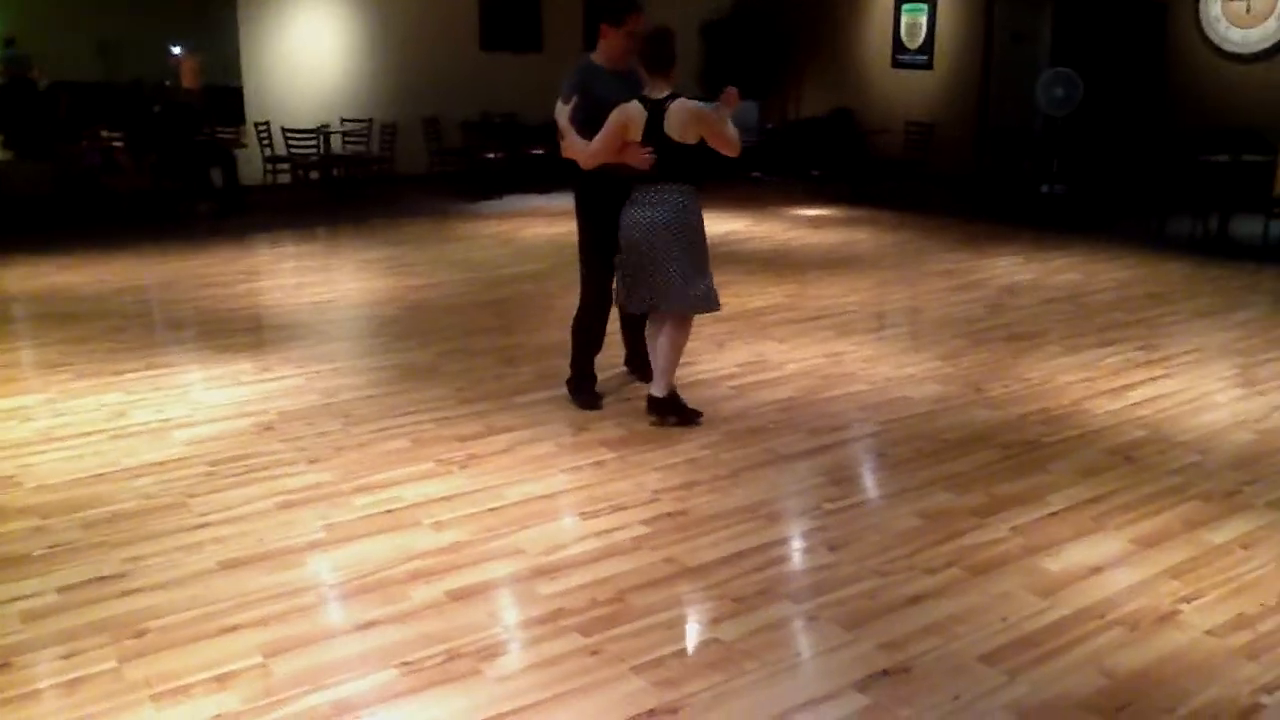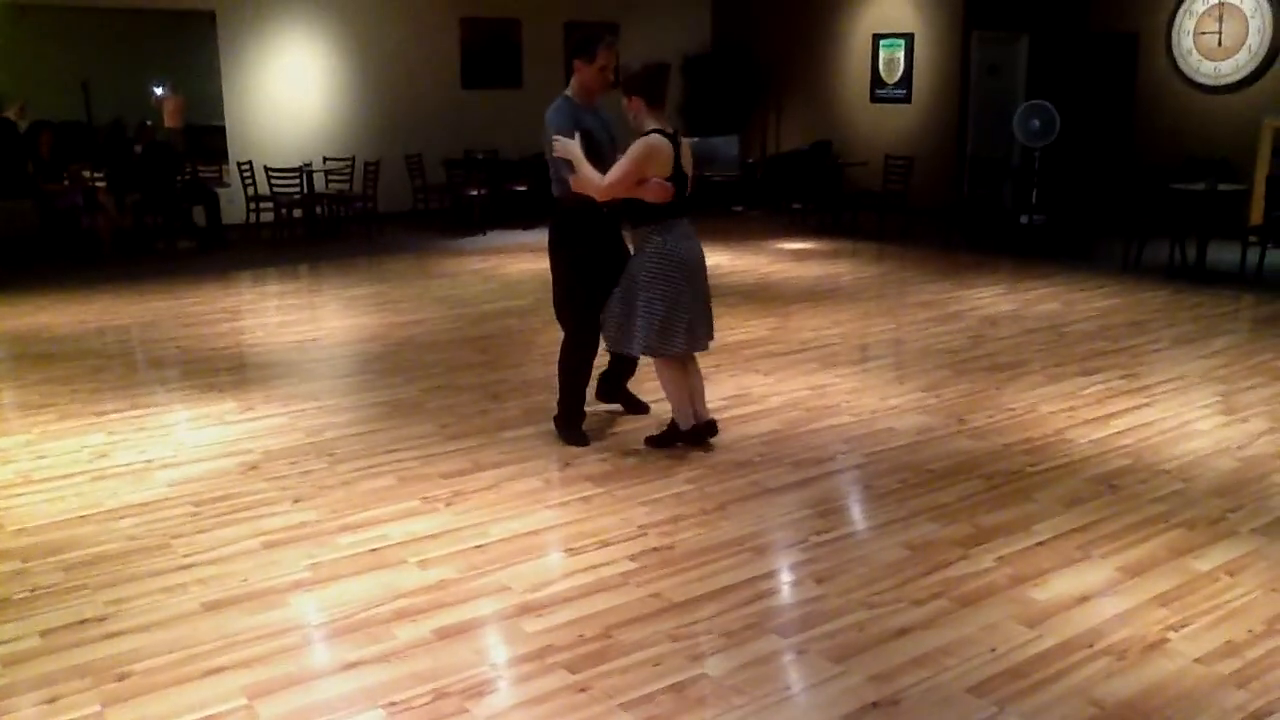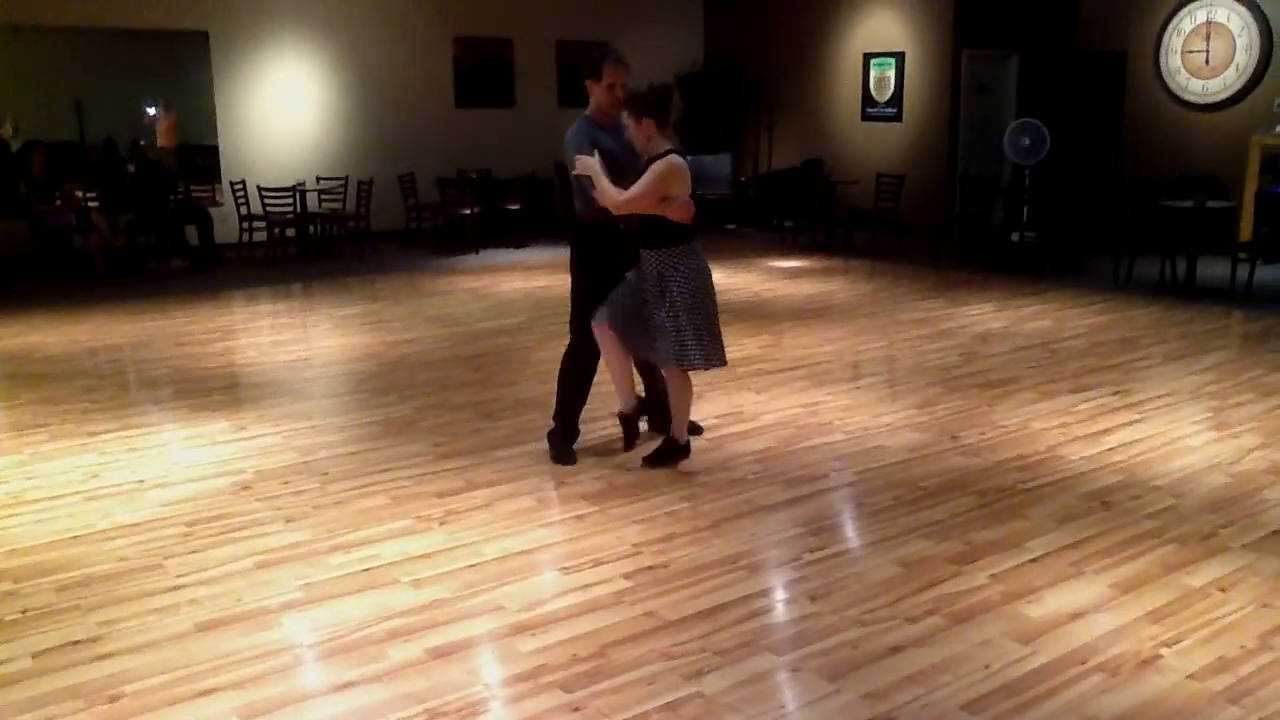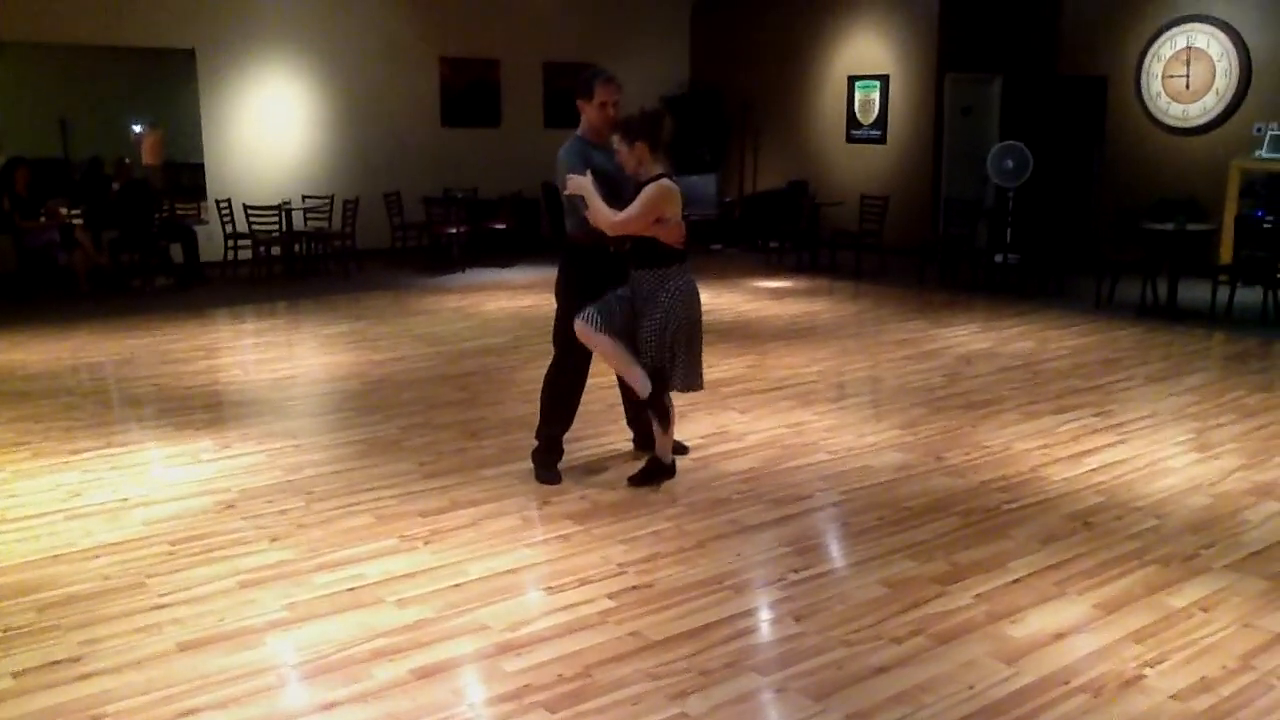
dt=0.5s
person 1, frame 1
left shoulder: (636, 75)
right shoulder: (583, 78)
right wrist: (624, 155)
right hip: (599, 190)
right knee: (597, 287)
left ankle: (638, 356)
right ankle: (581, 378)
person 1, frame 2
left shoulder: (595, 111)
right shoulder: (561, 115)
right elbow: (577, 180)
right wrist: (639, 190)
left hip: (605, 223)
right hip: (574, 228)
right knee: (582, 327)
left ankle: (613, 385)
right ankle: (569, 416)
person 1, frame 3
left shoulder: (624, 128)
right shoulder: (581, 136)
right wrist: (665, 209)
left hip: (629, 240)
right hip: (595, 244)
right knee: (586, 342)
left ankle: (660, 414)
right ankle: (562, 433)
person 1, frame 4
left shoulder: (617, 148)
right shoulder: (573, 155)
right wrist: (656, 231)
left hip: (619, 262)
right hip: (584, 265)
right knee: (571, 360)
left ankle: (646, 433)
right ankle: (547, 451)
person 2, frame 1
left shoulder: (626, 113)
right shoulder: (693, 111)
left elbow: (587, 158)
right elbow: (732, 148)
left wrist: (563, 122)
right wrist: (725, 113)
left hip: (638, 212)
right hip: (677, 212)
left knee: (658, 308)
right knee: (681, 309)
left ankle: (660, 390)
right ankle: (661, 393)
person 2, frame 2
left shoulder: (647, 146)
right shoulder: (677, 143)
left elbow: (602, 189)
left wrist: (575, 154)
left hip: (658, 251)
right hip: (680, 246)
left knee: (660, 345)
right knee: (674, 343)
left ankle: (685, 425)
right ankle: (701, 418)
person 2, frame 3
left shoulder: (670, 166)
right shoulder: (658, 163)
left elbow: (620, 204)
right elbow: (633, 205)
left wrist: (595, 170)
left hip: (677, 270)
right hip: (652, 268)
left knee: (674, 362)
right knee: (604, 325)
left ankle: (678, 441)
right ankle: (629, 405)
person 2, frame 4
left shoulder: (662, 189)
right shoulder: (649, 187)
left elbow: (614, 225)
right elbow: (624, 226)
left wrist: (588, 190)
left hip: (667, 293)
right hip: (644, 288)
left knee: (656, 383)
right knee: (586, 326)
left ankle: (664, 461)
right ankle: (647, 390)
